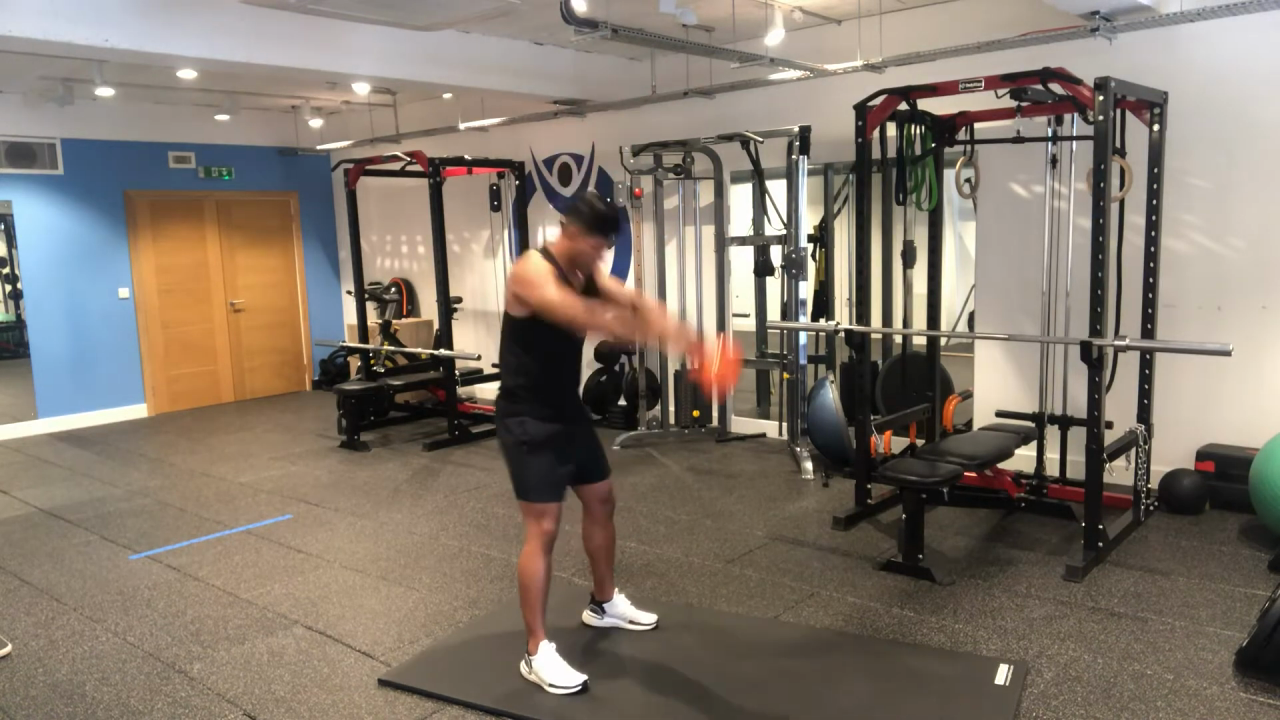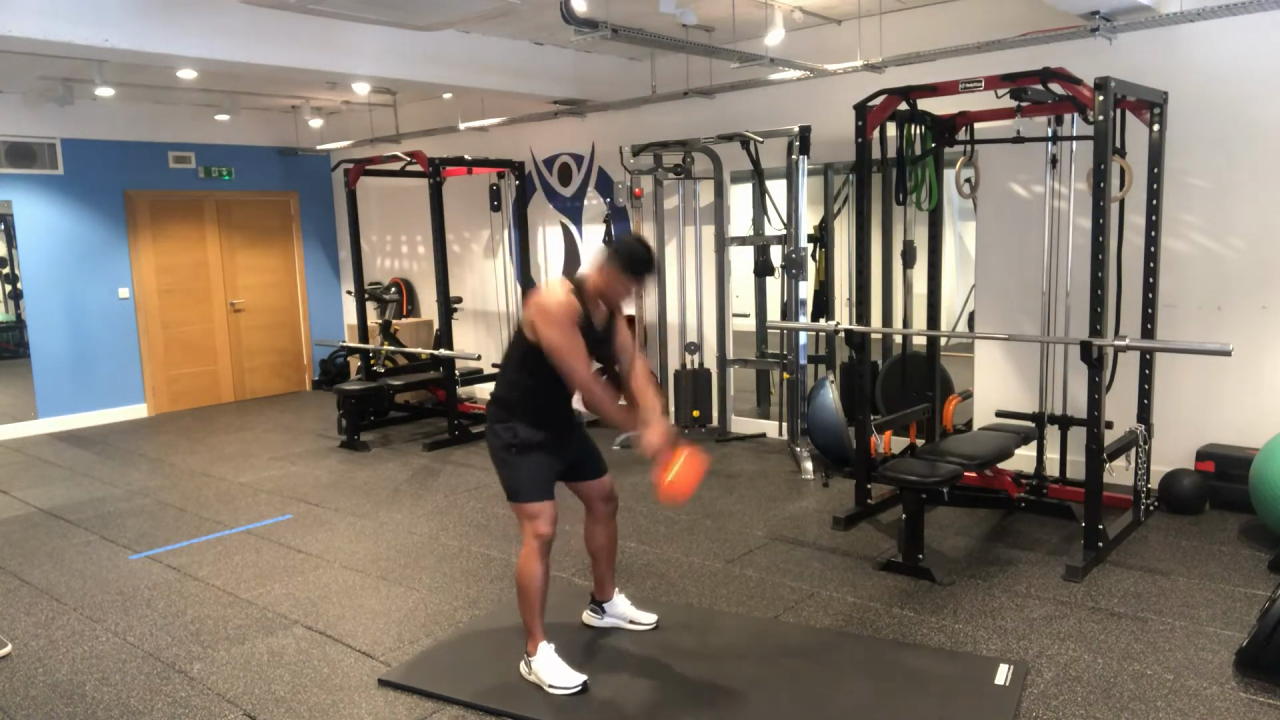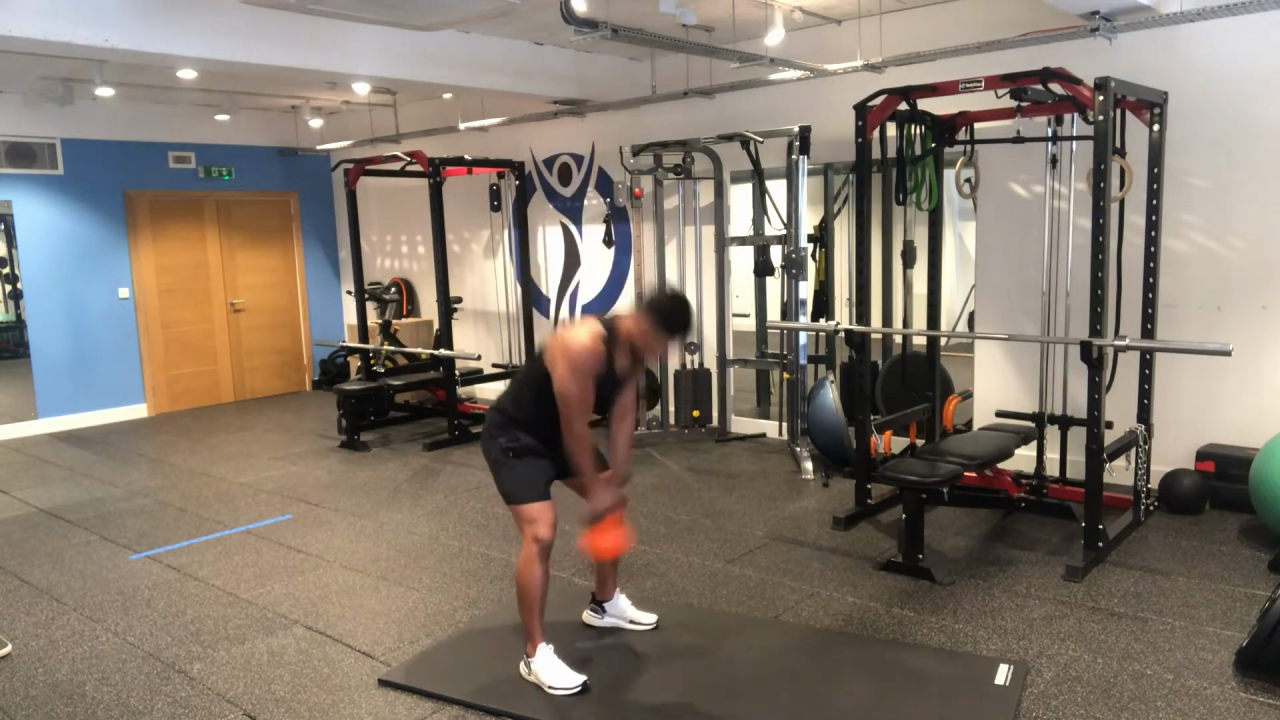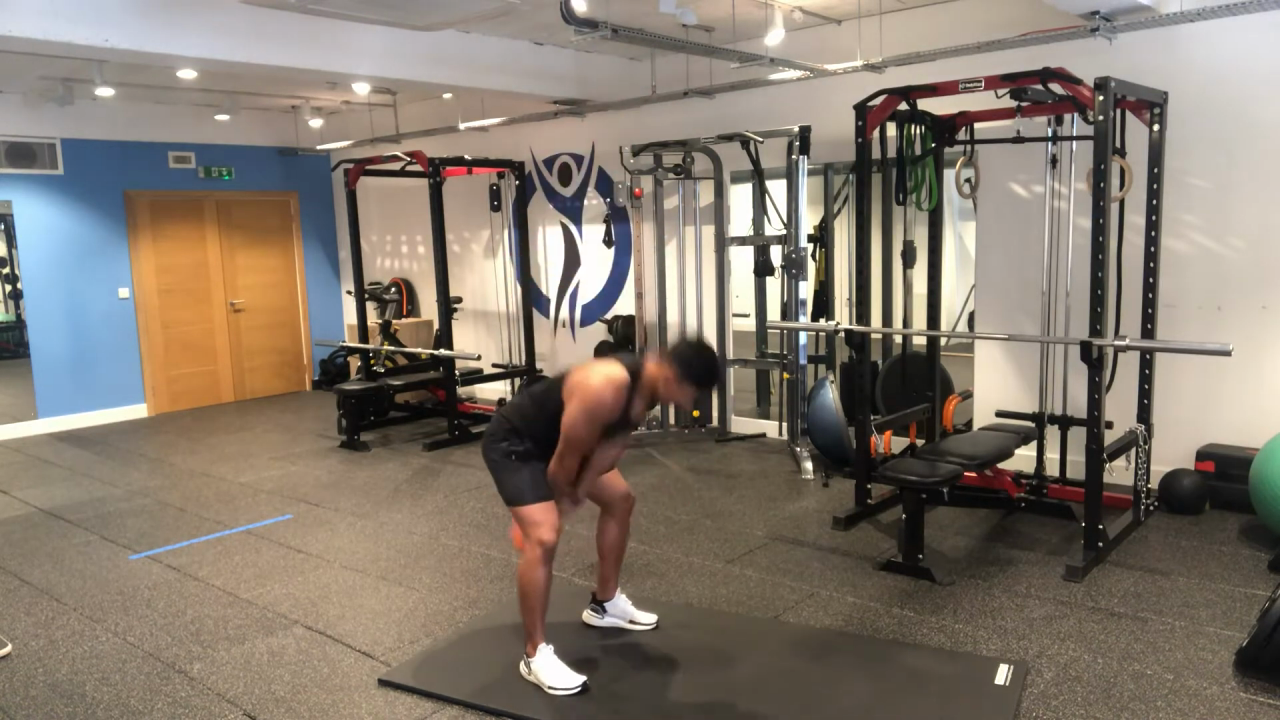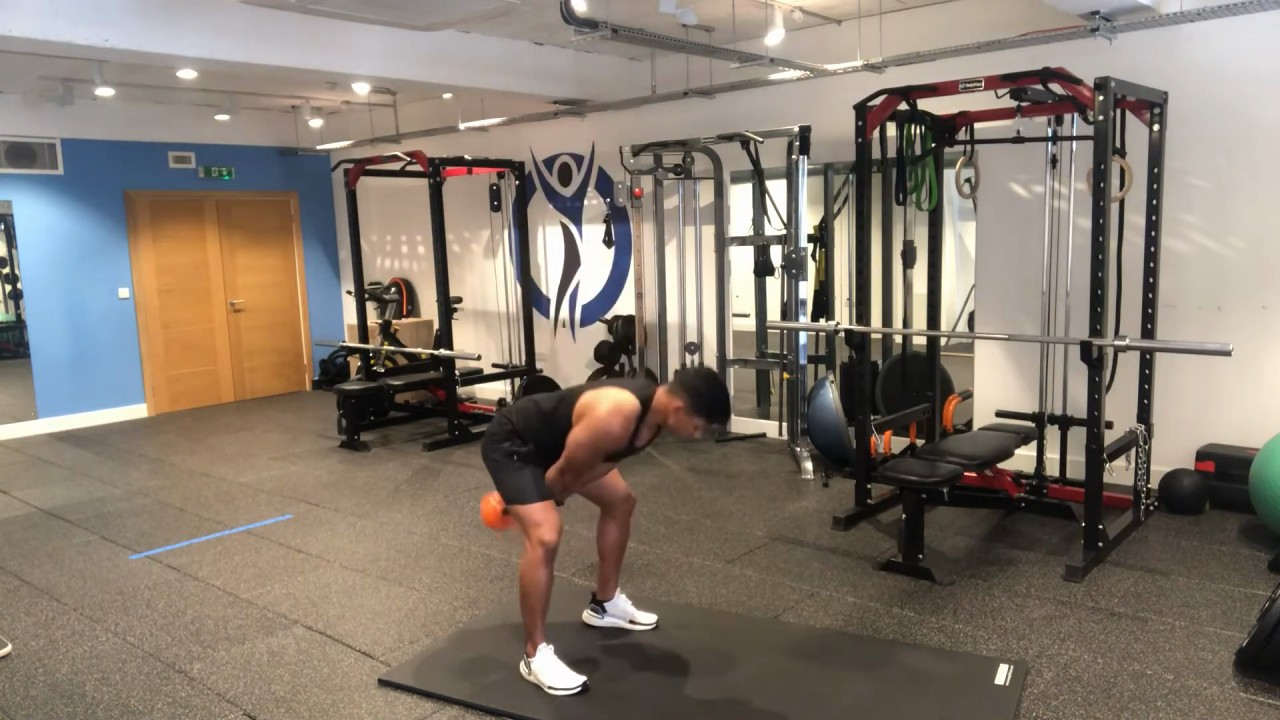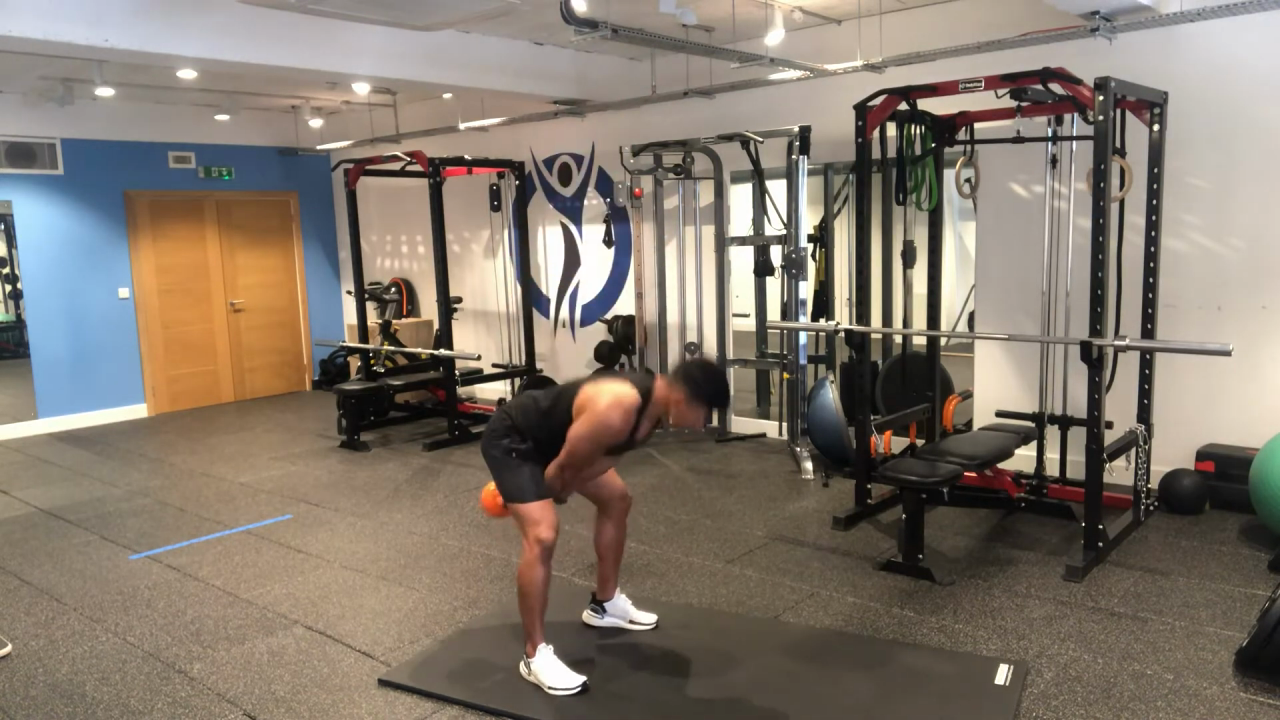
dt=0.1s
person 1, frame 1
left shoulder: (587, 270)
right shoulder: (532, 272)
left elbow: (635, 303)
right elbow: (590, 319)
left wrist: (679, 330)
right wrist: (664, 334)
left hip: (569, 412)
right hip: (527, 420)
left knee: (601, 503)
right knee: (544, 528)
left ankle: (604, 605)
right ankle: (537, 653)
person 1, frame 2
left shoulder: (608, 306)
right shoulder: (557, 304)
left elbow: (632, 367)
right elbow: (586, 386)
left wrist: (657, 419)
right wrist: (638, 429)
left hip: (560, 420)
right hip: (517, 425)
left knee: (604, 498)
right knee: (540, 530)
left ankle: (604, 602)
right ankle: (535, 653)
person 1, frame 3
left shoulder: (632, 349)
right shoulder: (583, 345)
left elbow: (624, 415)
right elbow: (575, 428)
left wrist: (613, 476)
right wrist: (593, 486)
left hip: (555, 433)
right hip: (515, 437)
left knee: (614, 498)
right knee: (541, 533)
left ankle: (604, 602)
right ankle: (534, 653)
person 1, frame 4
left shoulder: (646, 386)
right shoulder: (605, 389)
left elbow: (611, 447)
right elbow: (565, 459)
left wrist: (576, 492)
right wrist: (560, 500)
left hip: (559, 443)
right hip: (515, 442)
left knee: (621, 501)
right knee: (545, 537)
left ankle: (604, 602)
right ankle: (536, 656)
person 1, frame 5
left shoulder: (654, 410)
right shoulder: (615, 416)
left elbow: (602, 460)
right elbow: (563, 473)
left wrist: (560, 496)
right wrist: (547, 502)
left hip: (552, 439)
right hip: (512, 443)
left knee: (621, 501)
right knee: (545, 537)
left ankle: (605, 602)
right ankle: (536, 656)
person 1, frame 6
left shoulder: (653, 399)
right shoulder: (615, 410)
left elbow: (601, 456)
right elbow: (564, 468)
left wrist: (564, 490)
right wrist: (547, 498)
left hip: (552, 436)
right hip: (512, 440)
left knee: (617, 499)
right knee: (542, 535)
left ankle: (605, 602)
right ankle: (535, 655)
